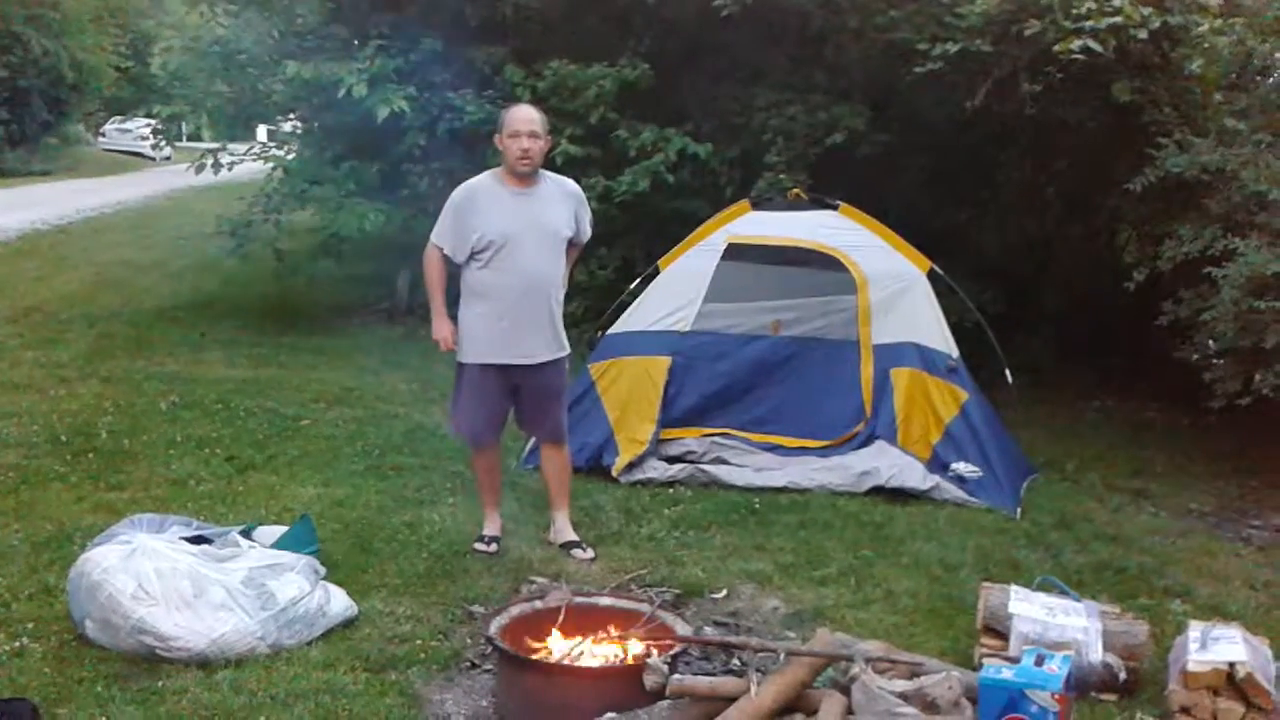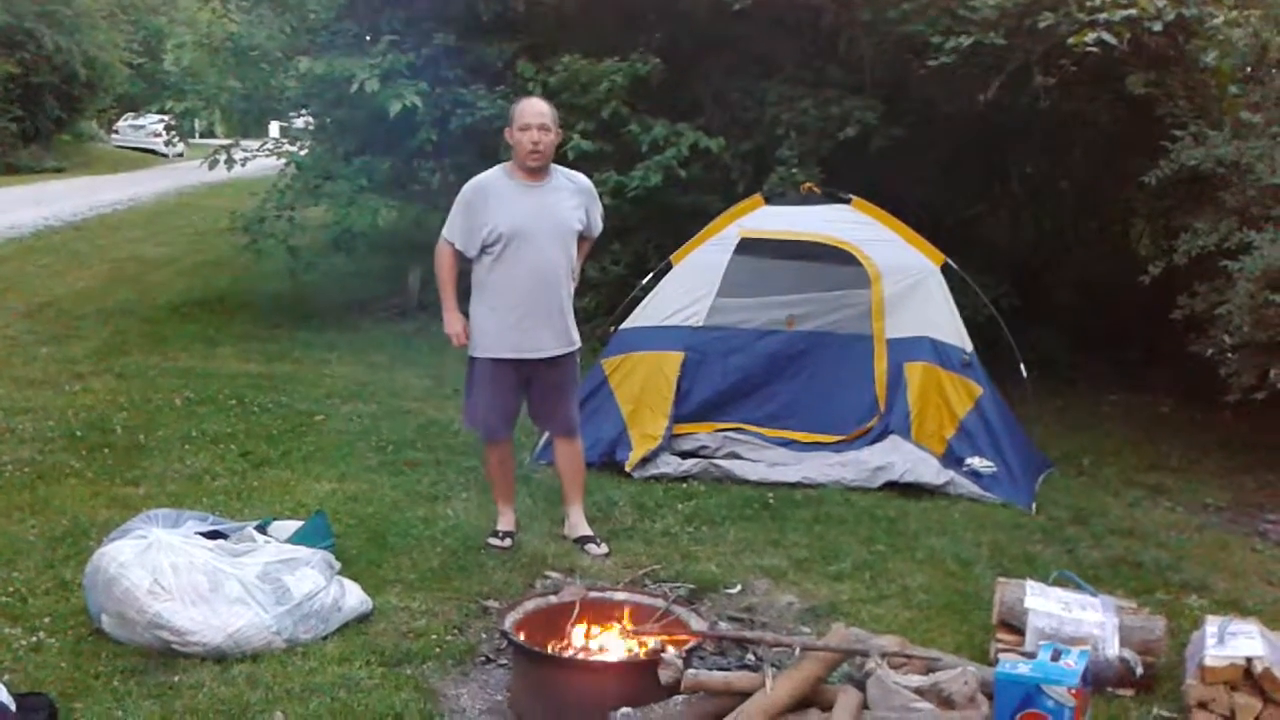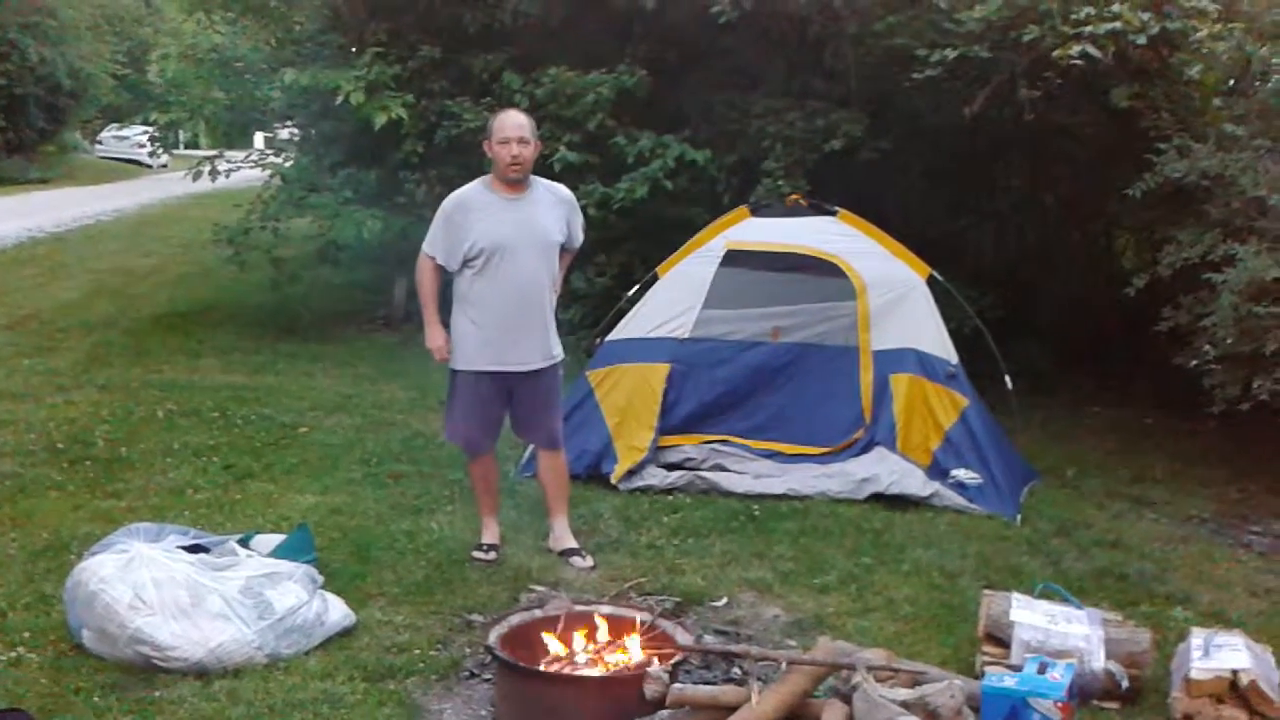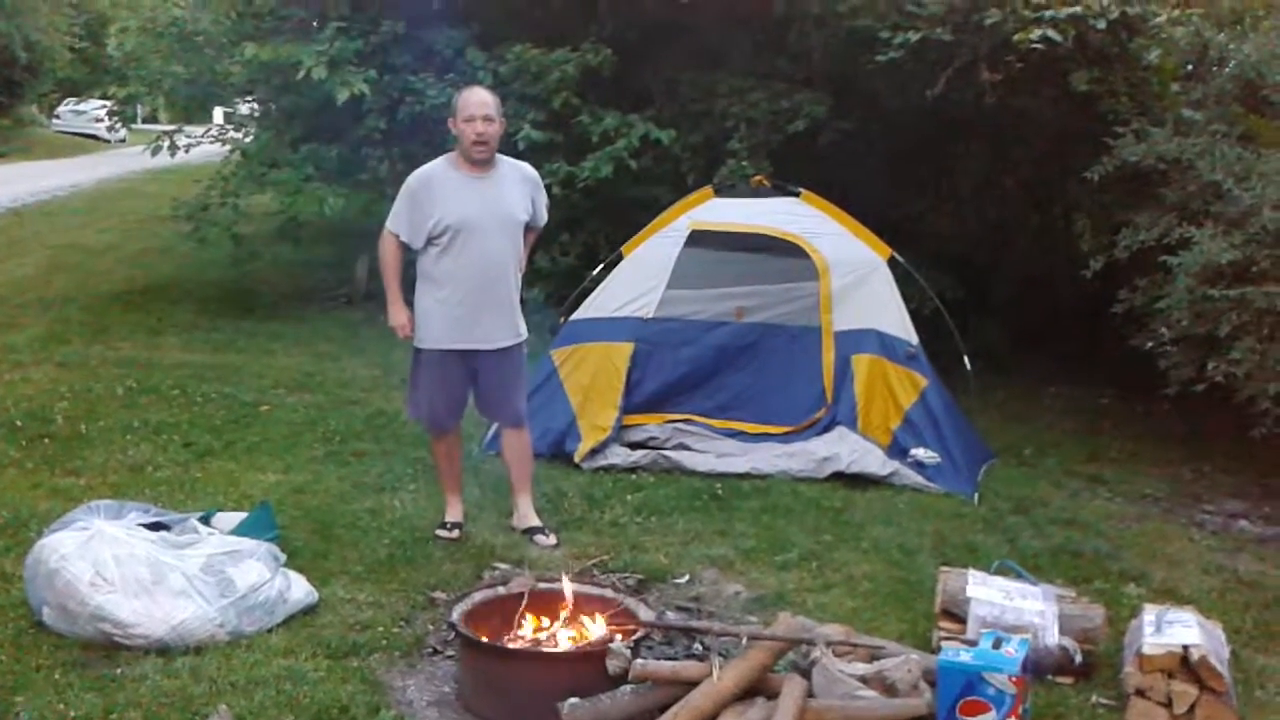
dt=1s
person 1, frame 1
left shoulder: (568, 193)
right shoulder: (471, 195)
right elbow: (435, 253)
right wrist: (439, 316)
left hip: (546, 344)
right hip: (484, 346)
left knee: (554, 435)
right knee: (483, 438)
left ankle: (561, 524)
right ankle: (491, 521)
person 1, frame 2
left shoulder: (579, 188)
right shoulder: (481, 190)
right elbow: (446, 249)
right wrist: (451, 311)
left hip: (557, 338)
right hip: (495, 341)
left knee: (566, 428)
right knee: (495, 431)
left ankle: (576, 519)
right ankle: (505, 516)
person 1, frame 3
left shoulder: (559, 199)
right shoulder: (462, 204)
right elbow: (428, 263)
right wrist: (432, 325)
left hip: (540, 351)
right hip: (477, 353)
left knee: (550, 440)
right knee: (478, 444)
left ankle: (560, 531)
right ankle: (489, 528)
person 1, frame 4
left shoulder: (524, 178)
right shoulder: (426, 181)
right elbow: (391, 240)
right wrist: (395, 303)
left hip: (504, 329)
right hip: (442, 332)
left knee: (514, 418)
right knee: (442, 423)
left ankle: (524, 510)
right ankle: (453, 506)
